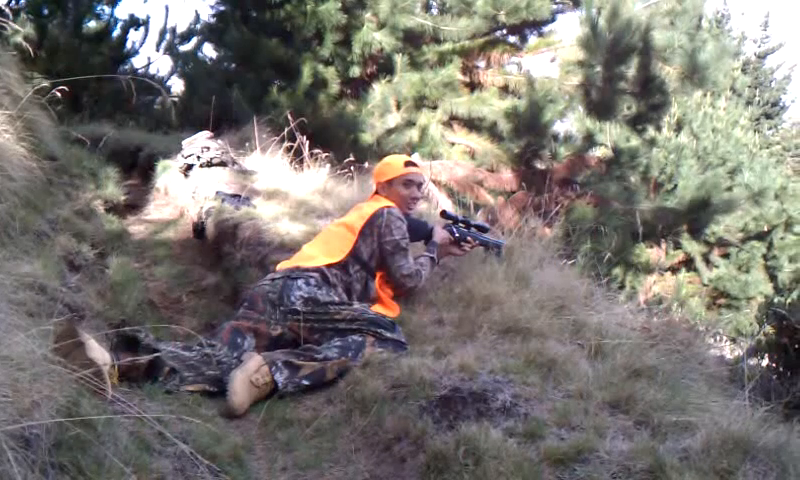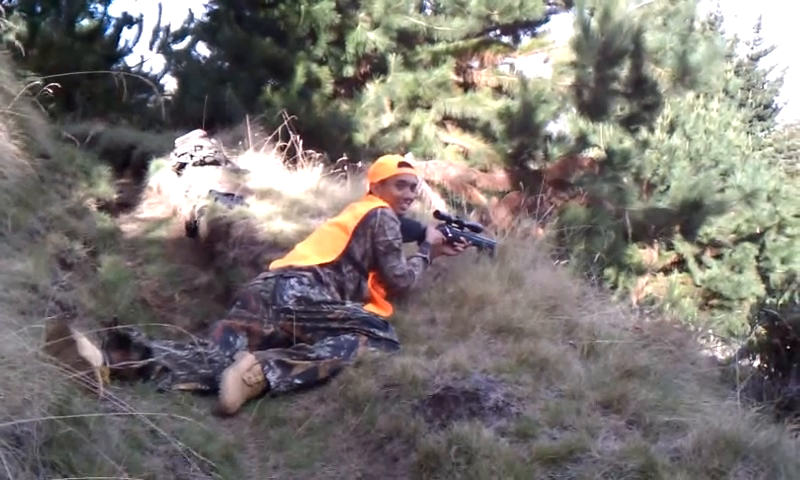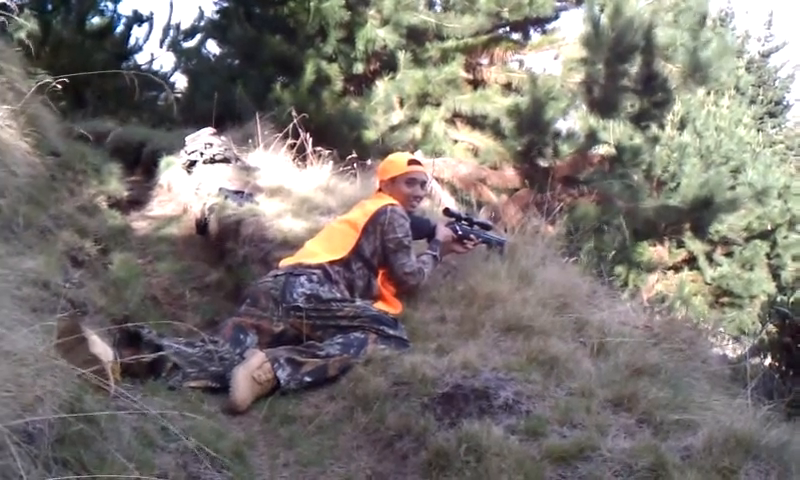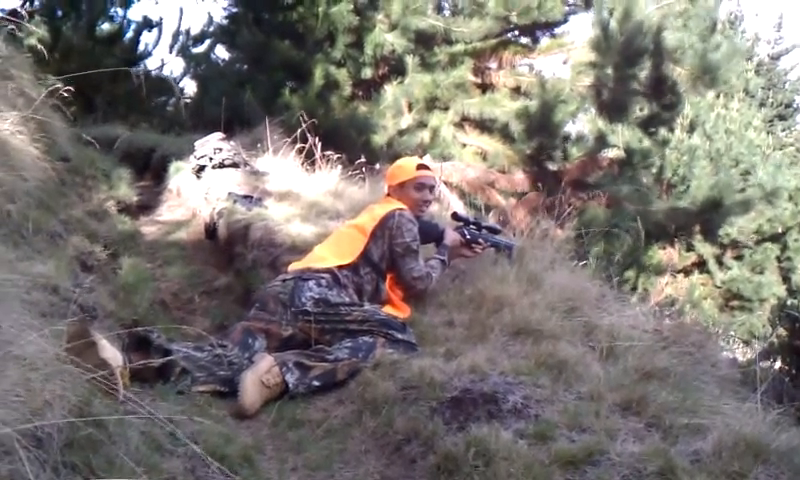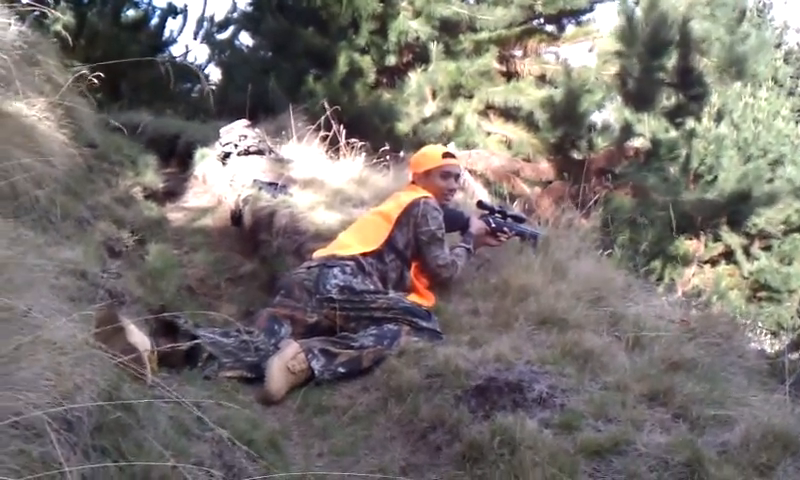
dt=1s
person 1, frame 1
left shoulder: (362, 213)
right shoulder: (388, 215)
left elbow: (383, 270)
right elbow: (405, 279)
left wrist: (439, 250)
right wrist: (434, 250)
left hip: (280, 286)
right hip: (310, 292)
left knee: (217, 357)
right knee: (385, 340)
left ankle: (119, 360)
right ankle: (271, 373)
person 1, frame 2
left shoulder: (357, 213)
right shoulder: (381, 215)
left elbow: (376, 271)
right elbow: (398, 279)
left wrist: (432, 252)
right wrist: (427, 250)
left hip: (274, 286)
right hip: (304, 292)
left knee: (214, 354)
right knee: (378, 338)
left ankle: (112, 355)
right ankle: (265, 370)
person 1, frame 3
left shoulder: (367, 209)
right shoulder: (391, 212)
left elbow: (381, 265)
right elbow: (408, 276)
left wrist: (440, 250)
right wrist: (436, 248)
left hip: (284, 283)
right hip: (313, 290)
left knee: (223, 352)
right knee: (387, 336)
left ankle: (125, 349)
right ankle: (274, 367)
person 1, frame 4
left shoulder: (374, 214)
right shoulder: (399, 217)
left elbow: (392, 270)
right elbow: (415, 281)
left wrist: (450, 252)
right wrist: (444, 252)
left hip: (292, 288)
right hip: (322, 293)
left knee: (234, 355)
right knee: (396, 340)
left ankle: (145, 354)
right ankle: (283, 371)
person 1, frame 5
left shoulder: (400, 201)
right shoulder: (425, 205)
left elbow: (415, 257)
right elbow: (440, 270)
left wrist: (471, 241)
right wrist: (468, 240)
left hip: (316, 275)
right hip: (348, 281)
left knee: (259, 342)
right knee: (420, 329)
left ankle: (174, 342)
right ankle: (309, 359)
